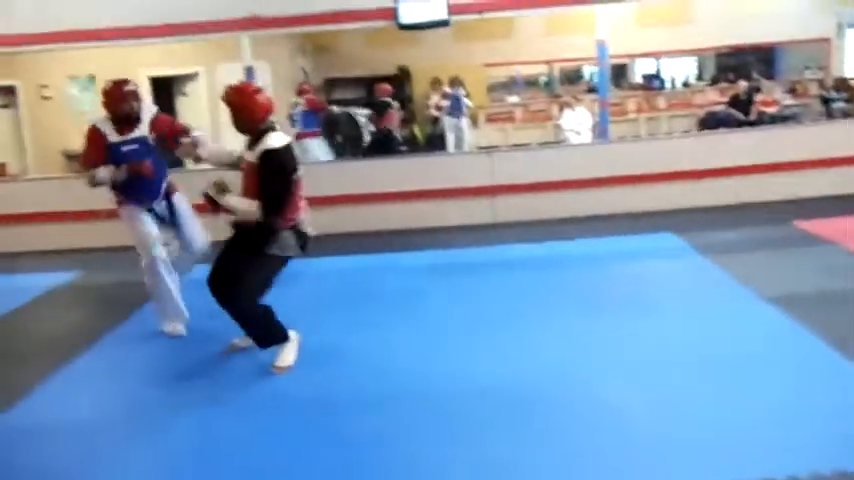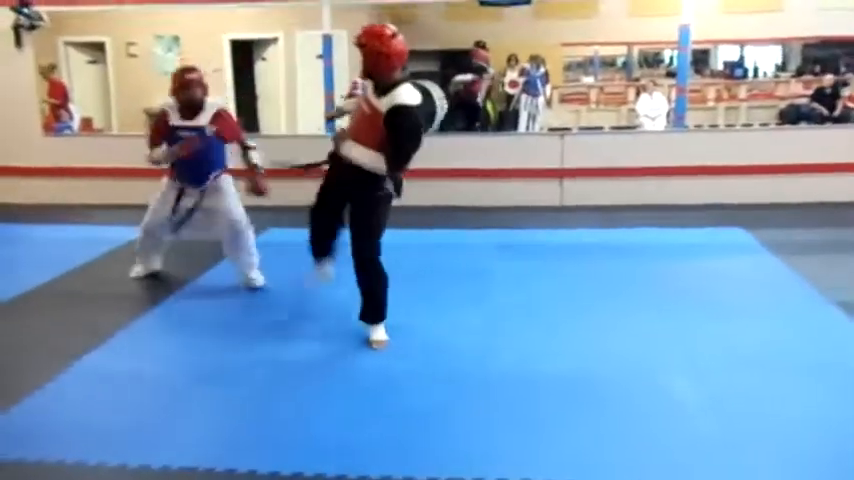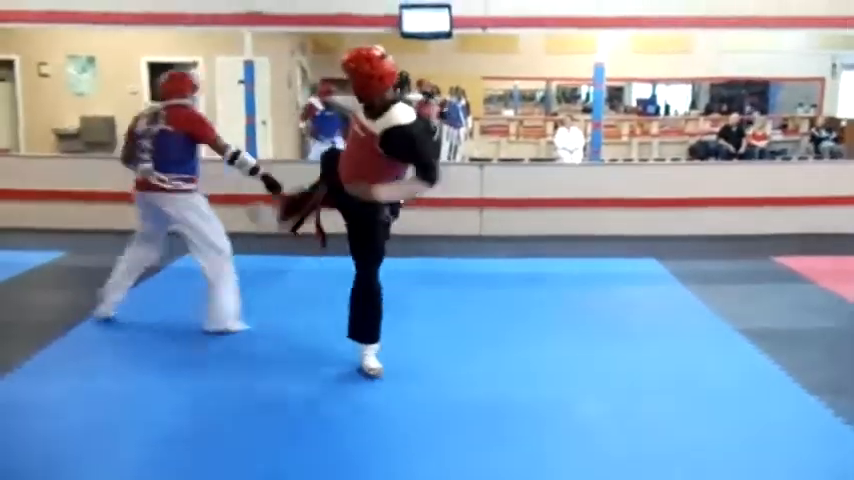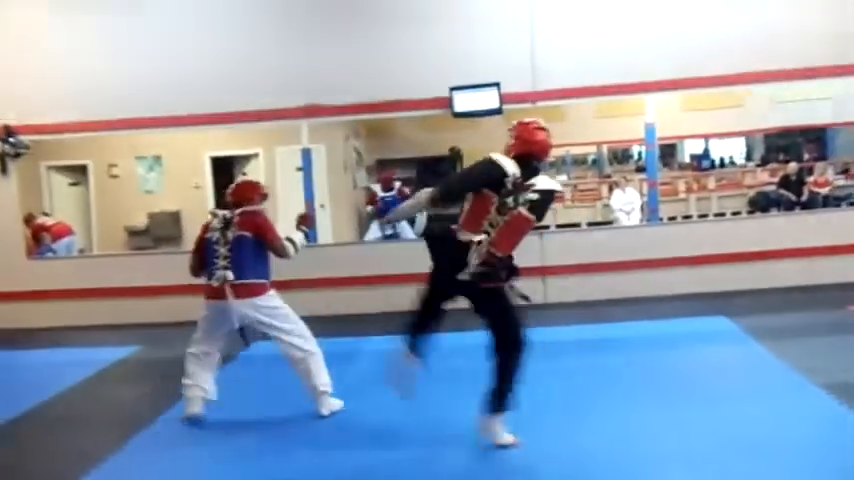
dt=1s
person 1, frame 1
left shoulder: (276, 152)
right shoulder: (258, 140)
left elbow: (271, 210)
left wrist: (224, 199)
left hip: (276, 236)
right hip: (254, 229)
left knee: (243, 300)
right knee: (220, 281)
left ankle: (284, 339)
right ankle: (254, 334)
person 1, frame 2
left shoulder: (406, 108)
right shoulder: (377, 83)
left elbow: (394, 165)
left wrist: (346, 146)
right wrist: (345, 112)
left hip: (373, 182)
right hip: (344, 165)
left knee: (365, 252)
right knee: (322, 218)
left ankle: (377, 322)
right ankle: (322, 261)
person 1, frame 3
left shoulder: (404, 128)
right shoulder: (370, 103)
left elbow: (429, 178)
left wrist: (370, 191)
right wrist: (332, 100)
left hip: (373, 206)
right hip: (346, 179)
left knee: (366, 275)
right knee: (312, 197)
left ankle: (368, 350)
right ankle: (287, 213)
person 1, frame 4
left shoulder: (495, 167)
right shoulder: (547, 187)
left elbow: (439, 191)
left wrist: (399, 211)
left hip: (453, 252)
right hip: (486, 273)
left knee: (432, 305)
right knee: (510, 345)
left ankle: (412, 355)
right ankle: (493, 423)
person 2, frame 1
left shoulder: (154, 120)
right shoulder: (100, 133)
left elbow: (185, 133)
right elbow: (93, 176)
left wrist: (188, 144)
right wrist: (128, 171)
left hip: (164, 194)
right hip: (134, 205)
left knee: (197, 246)
right knee: (155, 256)
right ankle: (174, 316)
person 2, frame 2
left shoulder: (218, 113)
right shoulder: (166, 115)
left elbow: (245, 144)
right elbow: (153, 154)
left wrist: (256, 172)
right wrist: (173, 152)
left hip: (214, 181)
right hip: (180, 182)
left knee: (236, 223)
right knee: (153, 225)
left ankle: (249, 273)
right ankle: (148, 263)
person 2, frame 3
left shoulder: (144, 117)
right shoulder: (187, 115)
left elbow: (127, 158)
right elbow: (225, 149)
right wrist: (262, 173)
left hip: (147, 193)
right hip: (178, 194)
left knee: (142, 246)
right knee: (216, 248)
left ankle: (107, 304)
right ankle: (221, 317)
person 2, frame 4
left shoulder: (211, 224)
right shoulder: (255, 218)
left elbow: (195, 269)
right elbow: (283, 251)
right wrist: (302, 228)
left hip: (218, 301)
right hip: (256, 298)
left knee: (202, 350)
right knee: (302, 343)
left ankle: (195, 404)
right ankle: (325, 400)
